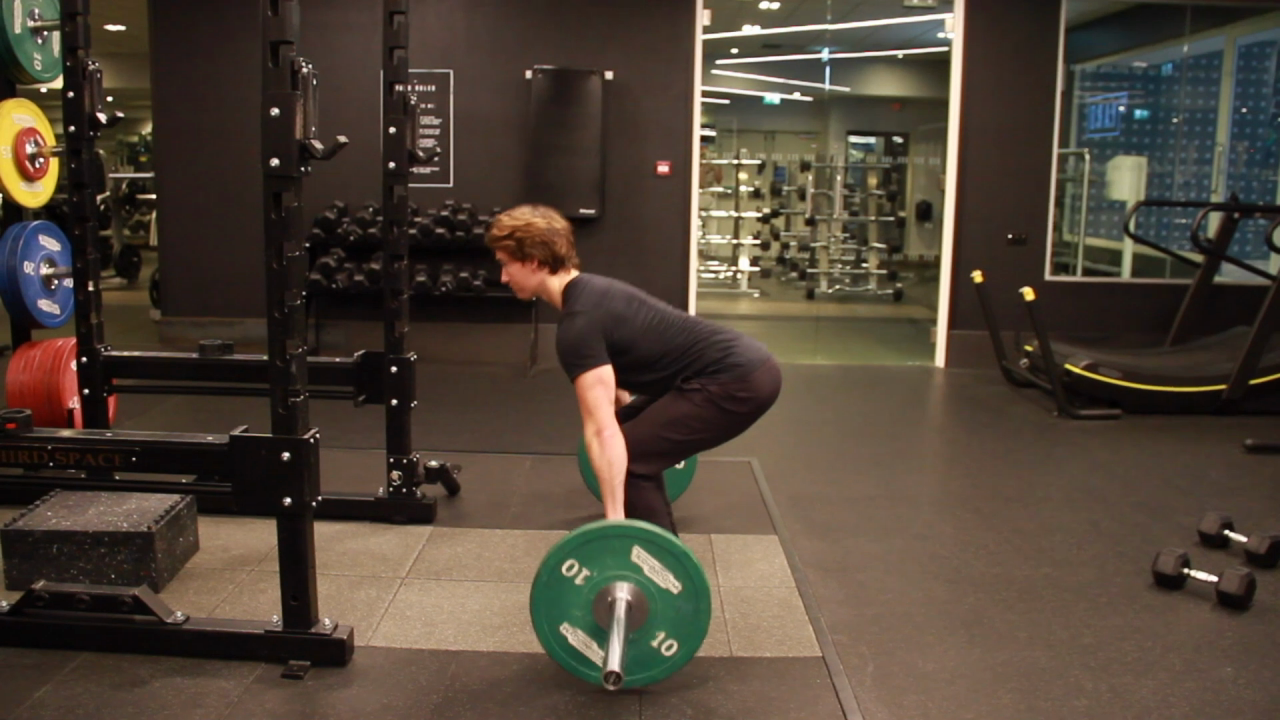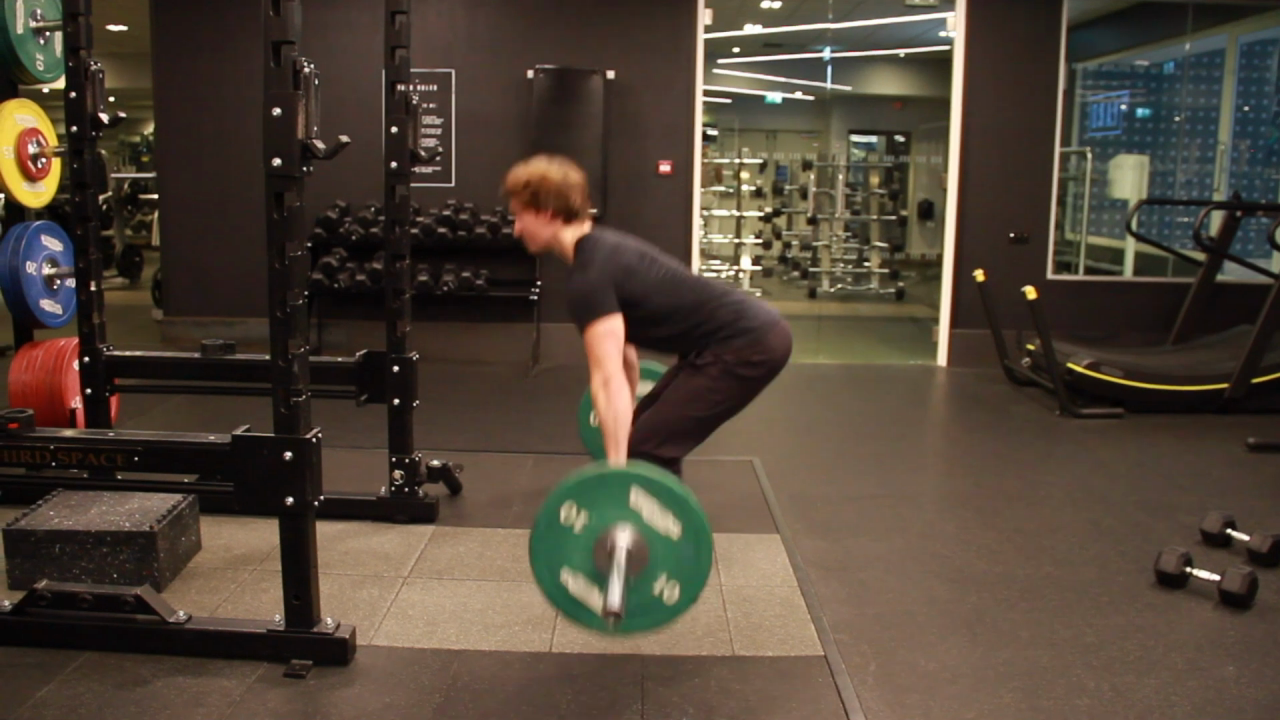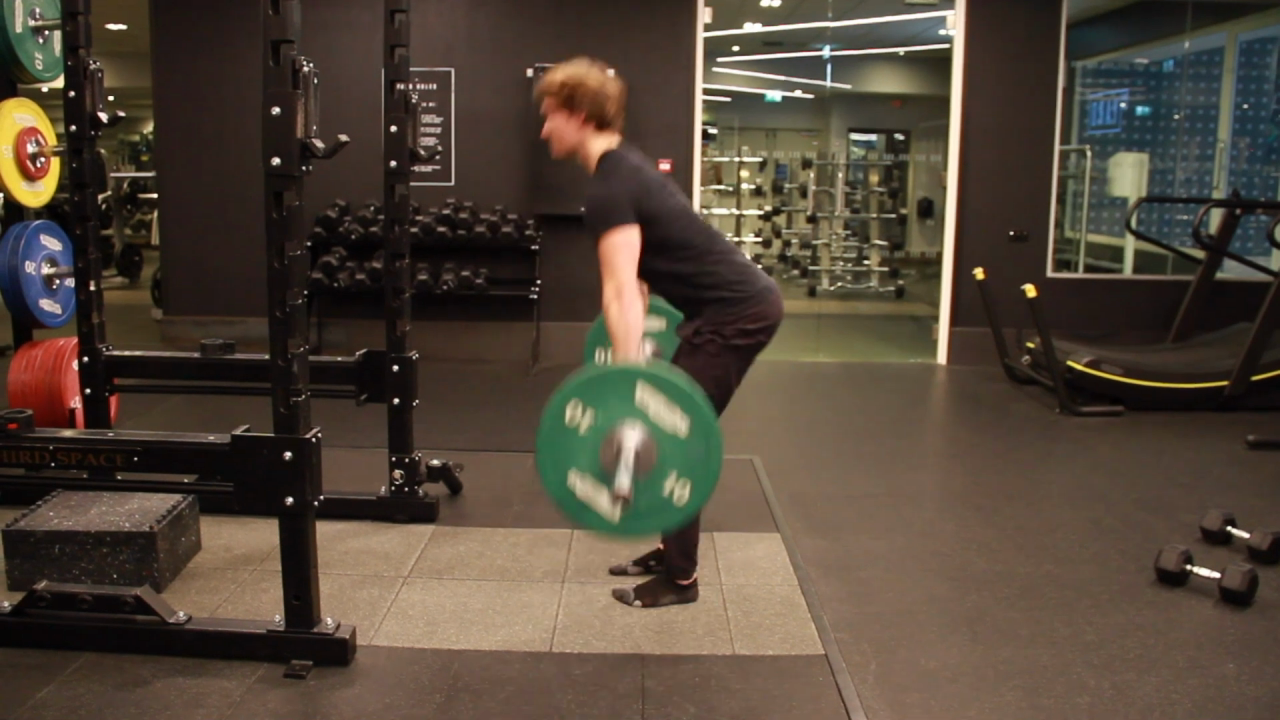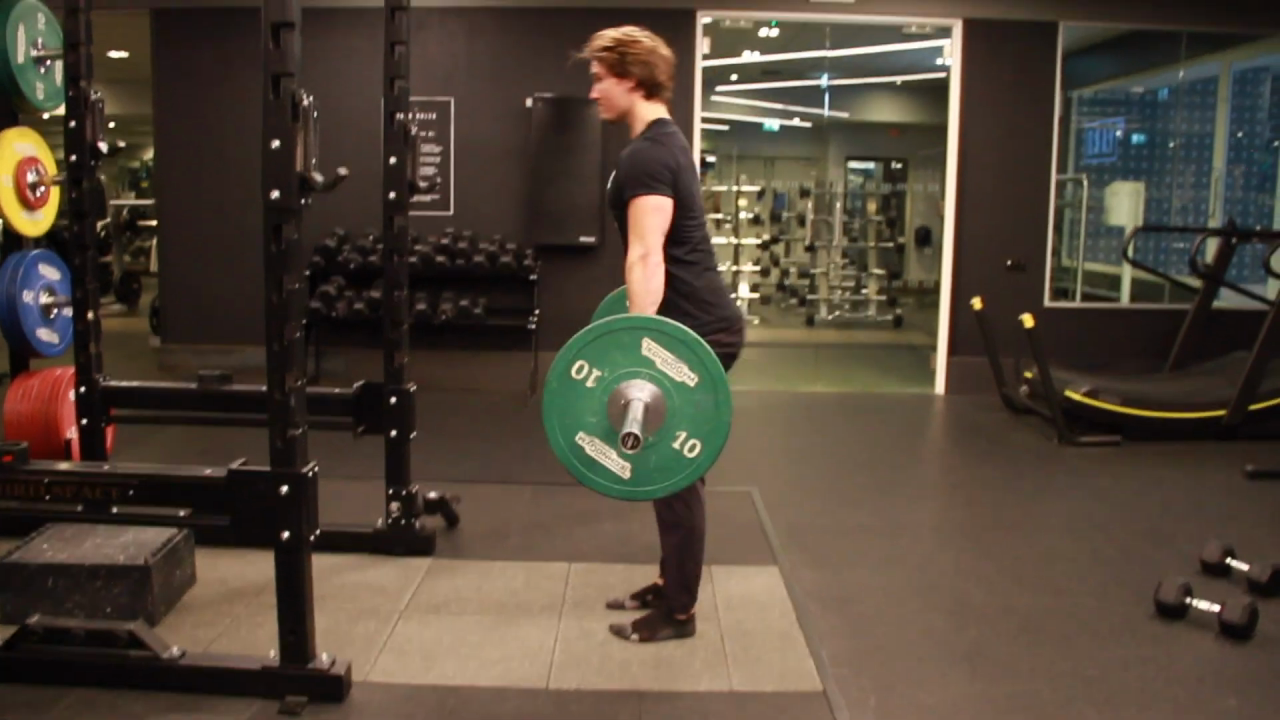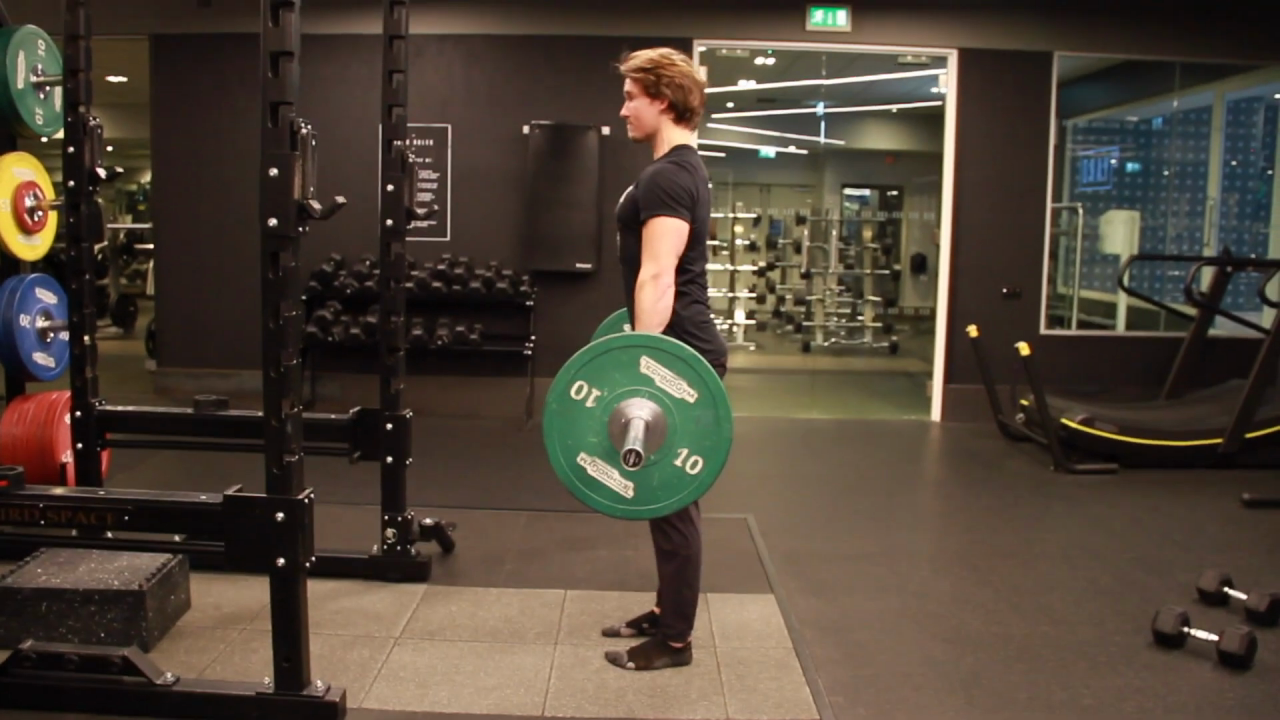
dt=0.2s
person 1, frame 1
left shoulder: (578, 327)
right shoulder: (592, 291)
left elbow: (601, 431)
left wrist: (615, 522)
left hip: (739, 382)
right hip: (744, 366)
left knee: (629, 457)
right knee: (631, 444)
person 1, frame 2
left shoulder: (589, 278)
right shoulder: (604, 247)
left elbow: (607, 381)
right elbow: (624, 344)
left wrist: (616, 470)
right wrist: (630, 393)
left hip: (748, 346)
right hip: (755, 333)
left knee: (651, 444)
right knee: (647, 427)
person 1, frame 3
left shoulder: (609, 188)
right shoulder: (623, 168)
left elbow: (619, 292)
right elbow: (635, 274)
right wrist: (635, 339)
left hip: (737, 314)
right hip: (737, 304)
left ankle: (679, 577)
right ankle: (671, 553)
person 1, frame 4
left shoulder: (647, 153)
right shoulder: (660, 144)
left elbow: (644, 257)
left hip: (699, 332)
right hip: (702, 325)
left ankle: (677, 611)
right ankle: (670, 585)
person 1, frame 5
left shoulder: (667, 176)
right shoulder: (680, 170)
left elbow: (656, 279)
right hip: (683, 353)
left ankle: (674, 640)
right ankle: (667, 613)
